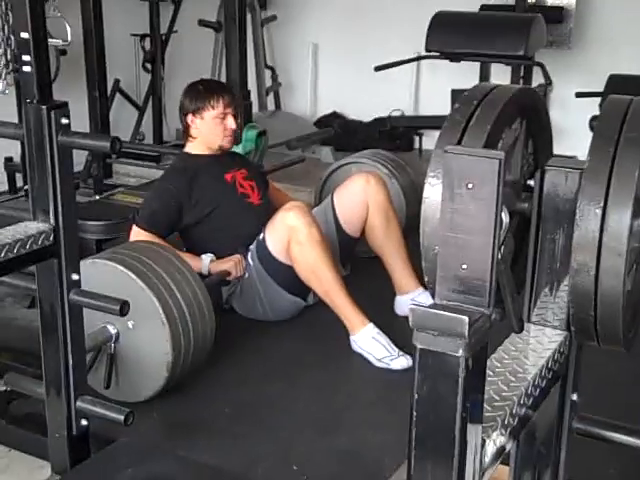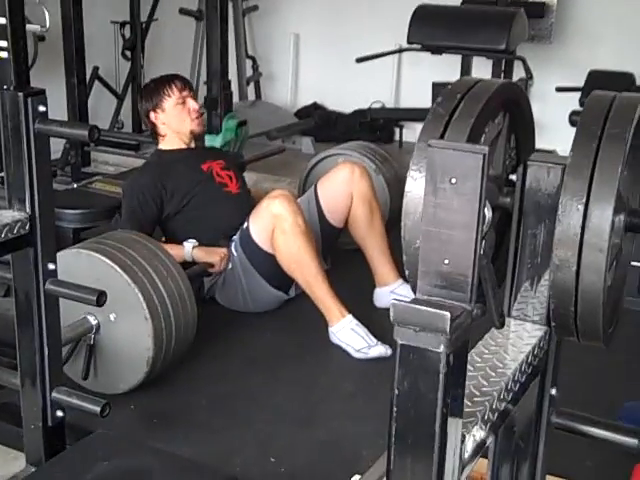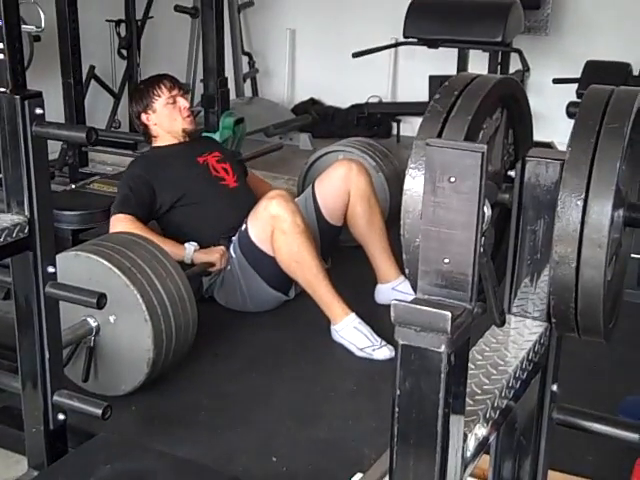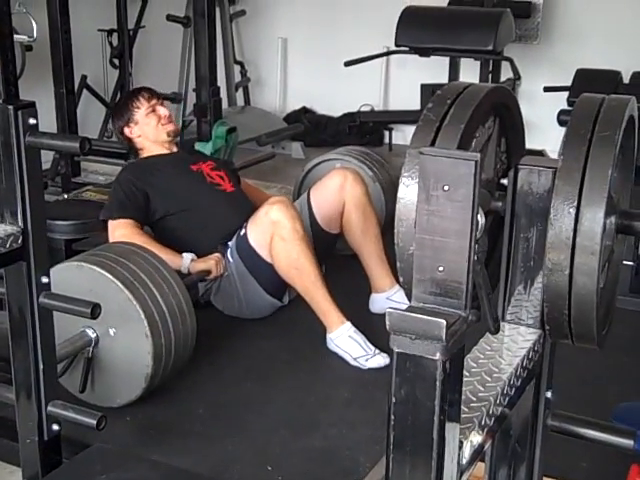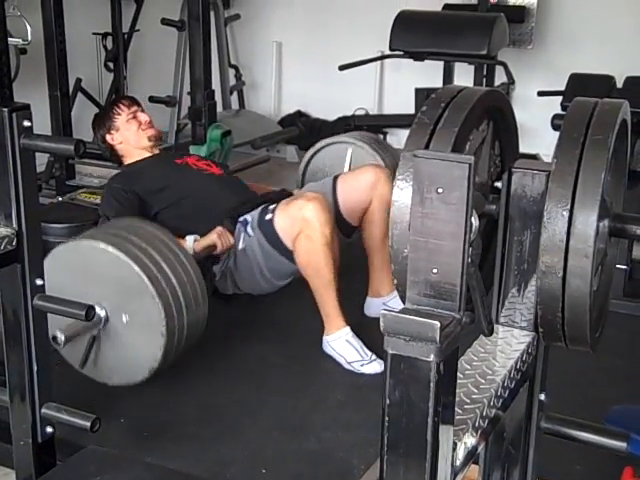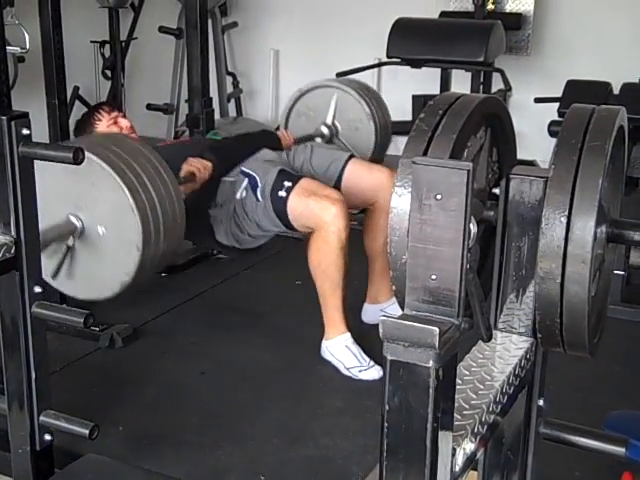
dt=0.5s
person 1, frame 1
left shoulder: (234, 161)
right shoulder: (176, 183)
right elbow: (139, 245)
left wrist: (312, 223)
right wrist: (207, 264)
left hip: (300, 260)
right hip: (251, 282)
left knee: (366, 185)
right knee: (295, 216)
left ankle: (410, 294)
right ankle: (362, 332)
person 1, frame 2
left shoulder: (216, 155)
right shoulder: (150, 178)
left wrist: (298, 214)
right wrist: (192, 251)
left hip: (281, 251)
right hip: (233, 272)
left knee: (350, 175)
right knee: (279, 204)
left ankle: (389, 287)
right ankle: (340, 323)
person 1, frame 3
left shoulder: (208, 145)
right shoulder: (145, 171)
right elbow: (121, 230)
left wrist: (298, 210)
right wrist: (192, 252)
left hip: (283, 245)
right hip: (233, 271)
left knee: (348, 172)
right knee: (277, 206)
left ankle: (391, 284)
right ankle: (343, 322)
person 1, frame 4
left shoulder: (200, 158)
right shoulder: (135, 178)
left elbow: (243, 190)
right elbow: (121, 236)
left wrist: (296, 217)
right wrist: (188, 263)
left hip: (278, 253)
right hip: (229, 274)
left knee: (344, 181)
right knee: (277, 213)
left ankle: (386, 293)
right ankle: (339, 330)
person 1, frame 5
left shoulder: (184, 157)
right shoulder: (124, 186)
left wrist: (287, 195)
right wrist: (192, 243)
left hip: (267, 219)
right hip: (238, 246)
left knee: (375, 179)
right knee: (311, 209)
left ankle: (383, 297)
right ankle: (336, 334)
person 1, frame 6
left shoulder: (161, 154)
left wrist: (276, 139)
right wrist: (183, 180)
right hip: (237, 184)
left knee: (385, 183)
right knee: (332, 211)
left ankle: (380, 302)
right ankle: (336, 339)
